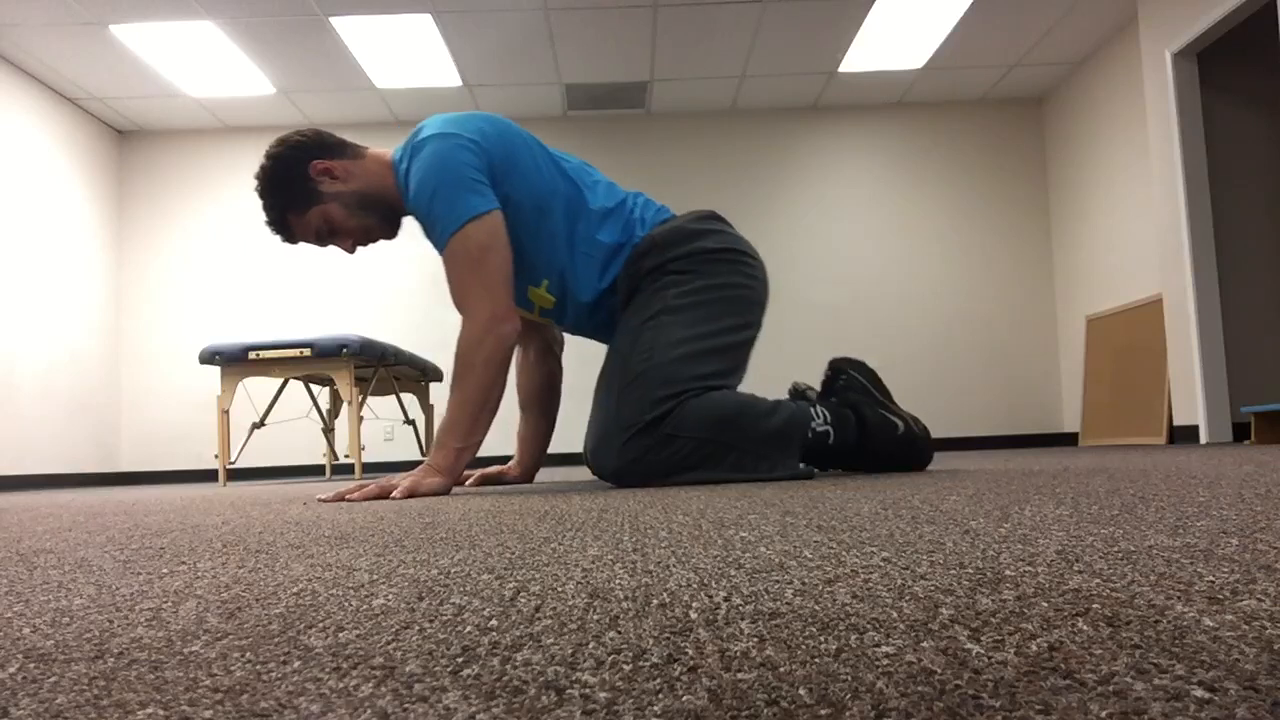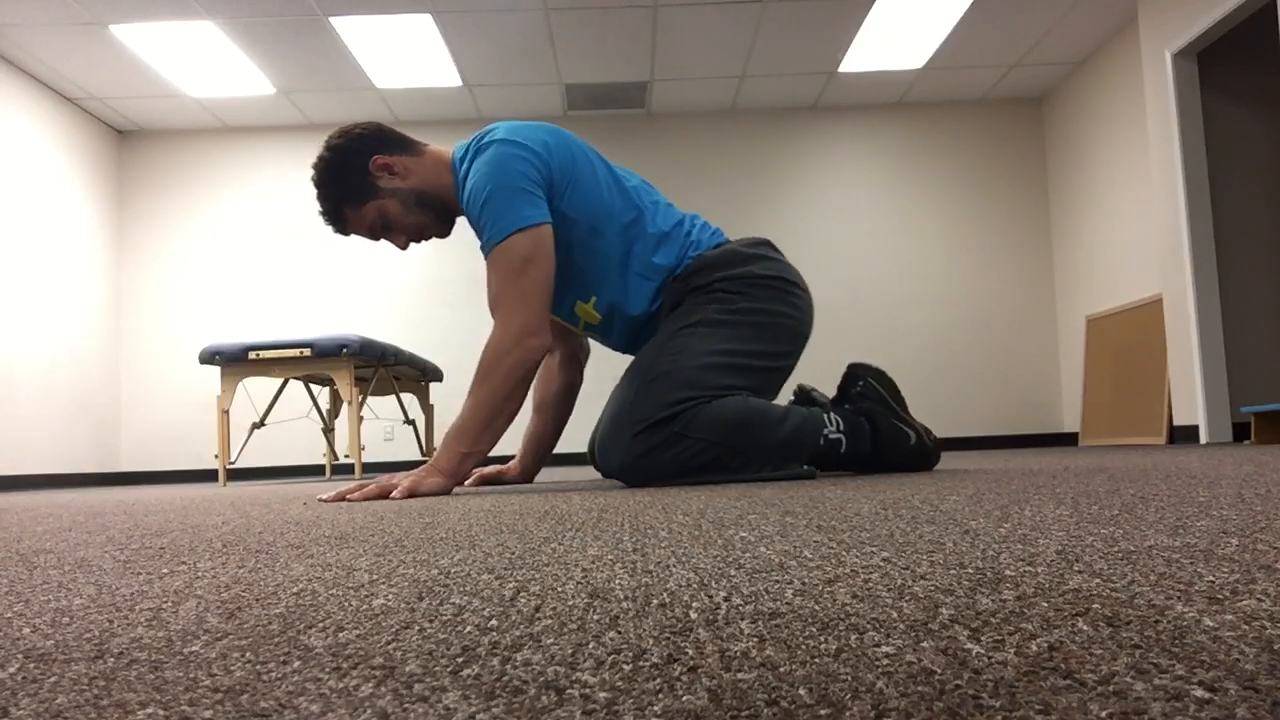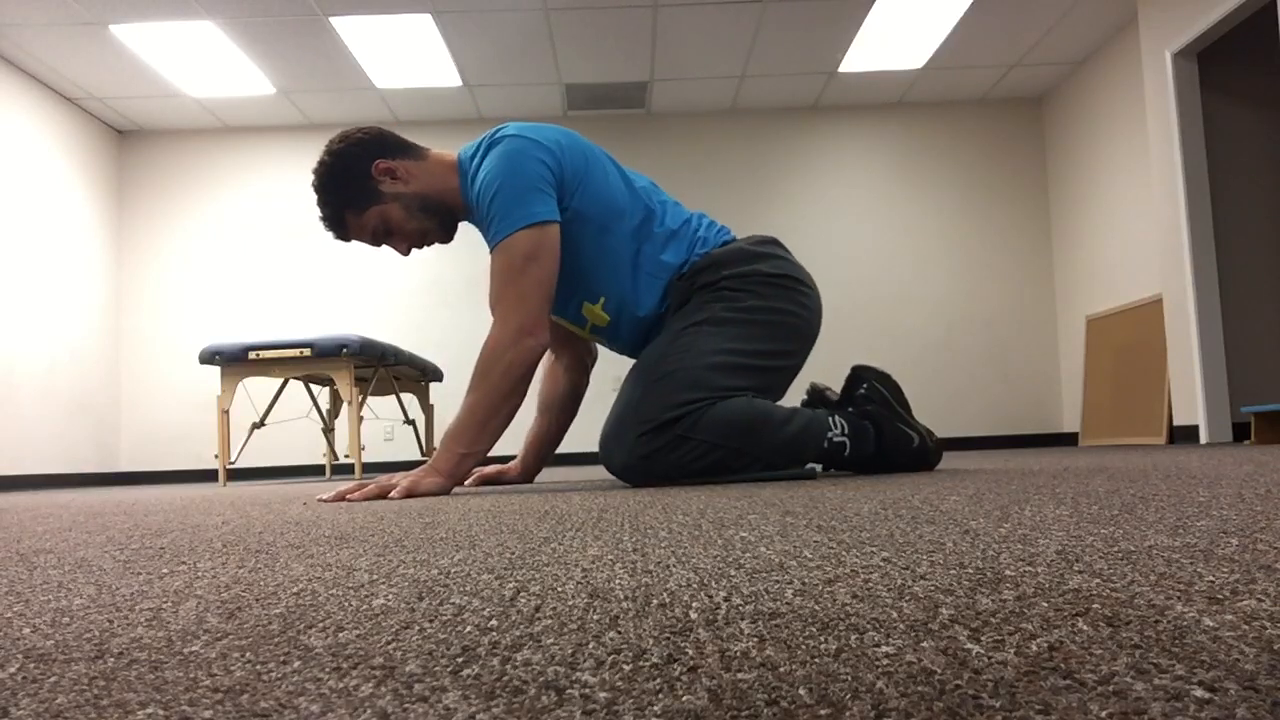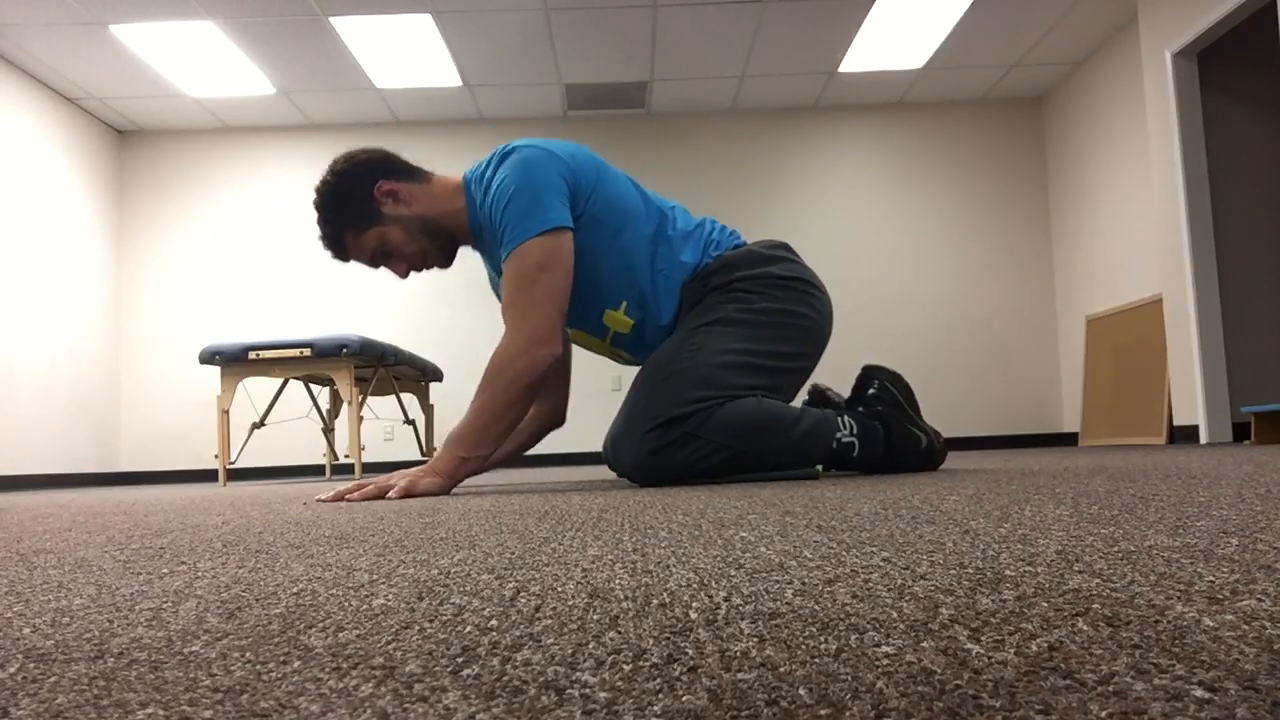
dt=0.5s
person 1, frame 1
left shoulder: (438, 157)
right shoulder: (447, 177)
left elbow: (492, 323)
right elbow: (537, 336)
left wrist: (442, 465)
right wrist: (525, 462)
left hip: (693, 268)
right hip: (670, 281)
left knee: (630, 449)
right knee: (621, 448)
left ankle: (838, 423)
right ankle: (814, 416)
person 1, frame 2
left shoulder: (497, 162)
right shoulder: (495, 183)
left elbow: (523, 336)
right elbow: (564, 347)
left wrist: (446, 466)
right wrist: (526, 464)
left hip: (738, 292)
right hip: (729, 299)
left knee: (636, 445)
right knee: (622, 450)
left ankle: (852, 429)
right ankle: (836, 421)
person 1, frame 3
left shoulder: (508, 160)
right shoulder: (501, 195)
left elbow: (520, 335)
right elbow: (570, 353)
left wrist: (444, 467)
right wrist: (527, 465)
left hip: (747, 292)
right hip: (725, 301)
left knee: (640, 447)
right knee: (641, 447)
left ankle: (858, 432)
right ankle: (834, 420)
person 1, frame 4
left shoulder: (516, 177)
right shoulder: (498, 247)
left elbow: (536, 346)
right elbow: (545, 403)
left wrist: (443, 468)
right wrist: (444, 463)
left hip: (761, 293)
right hip: (724, 309)
left knee: (651, 447)
right knee: (635, 452)
left ankle: (864, 429)
right ankle: (840, 418)
